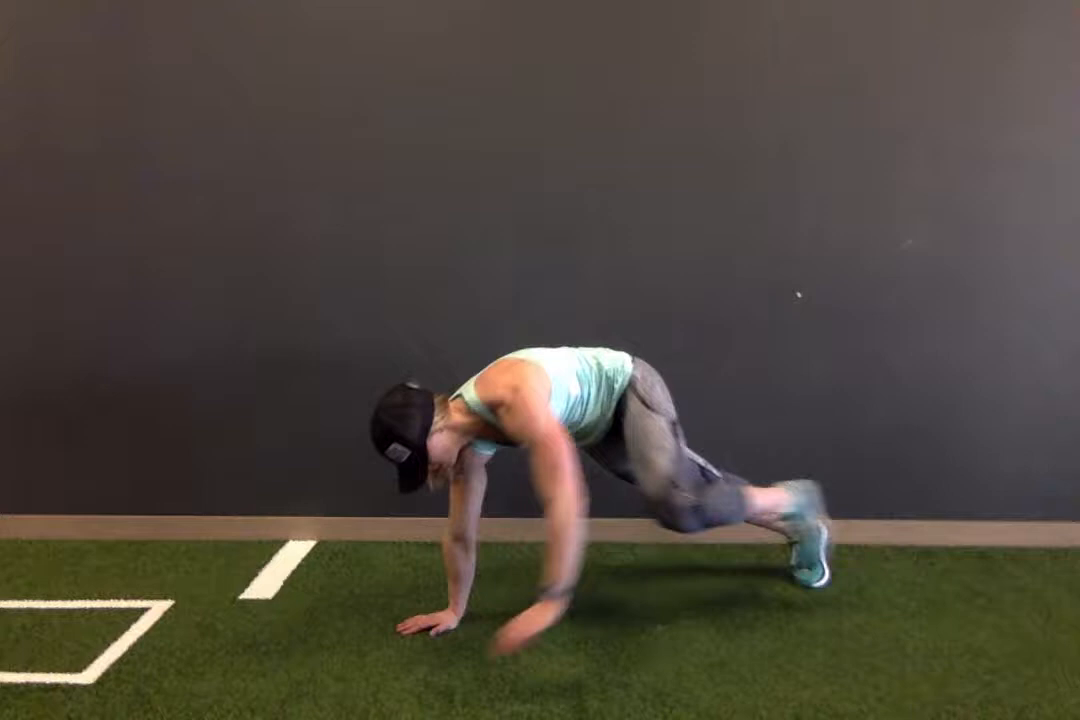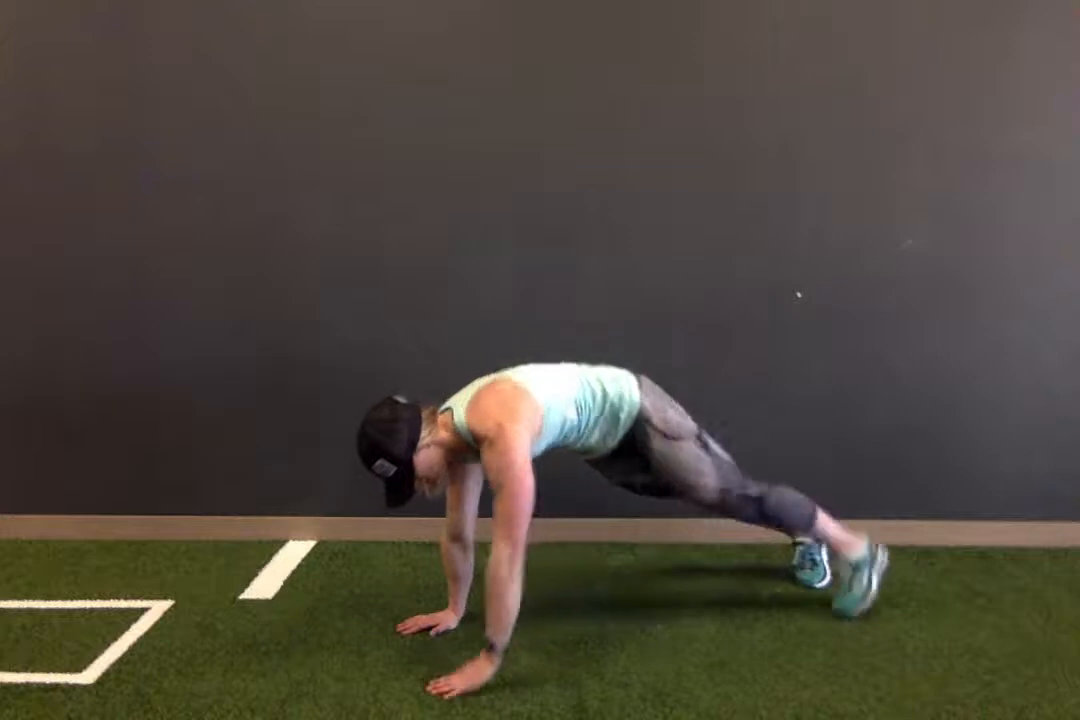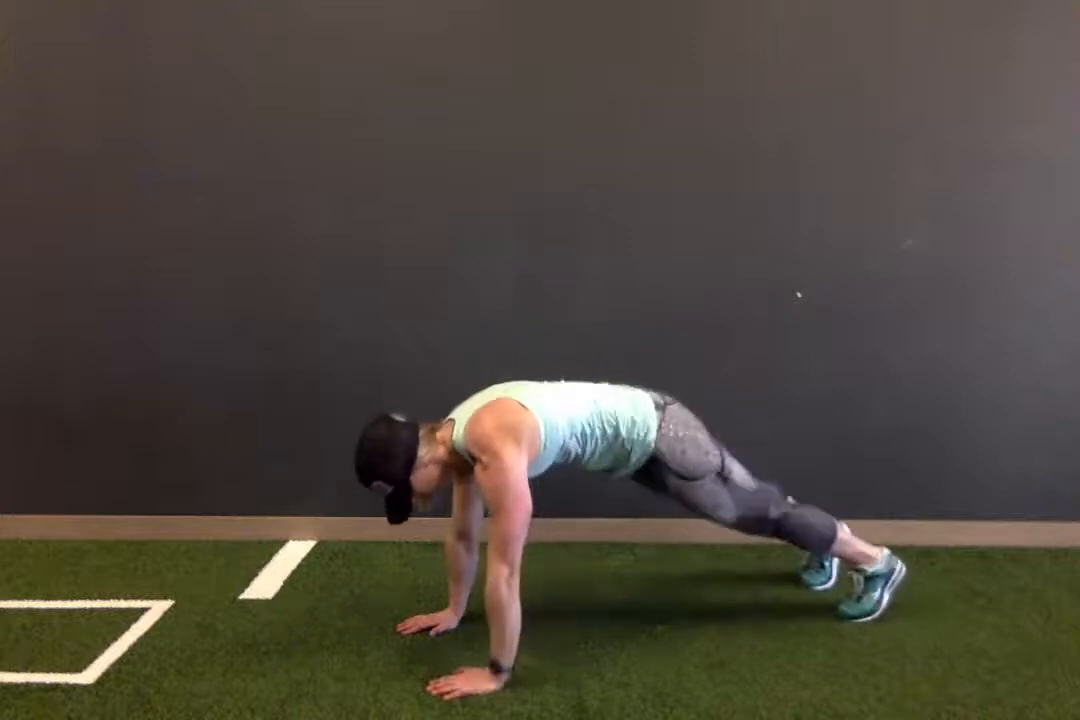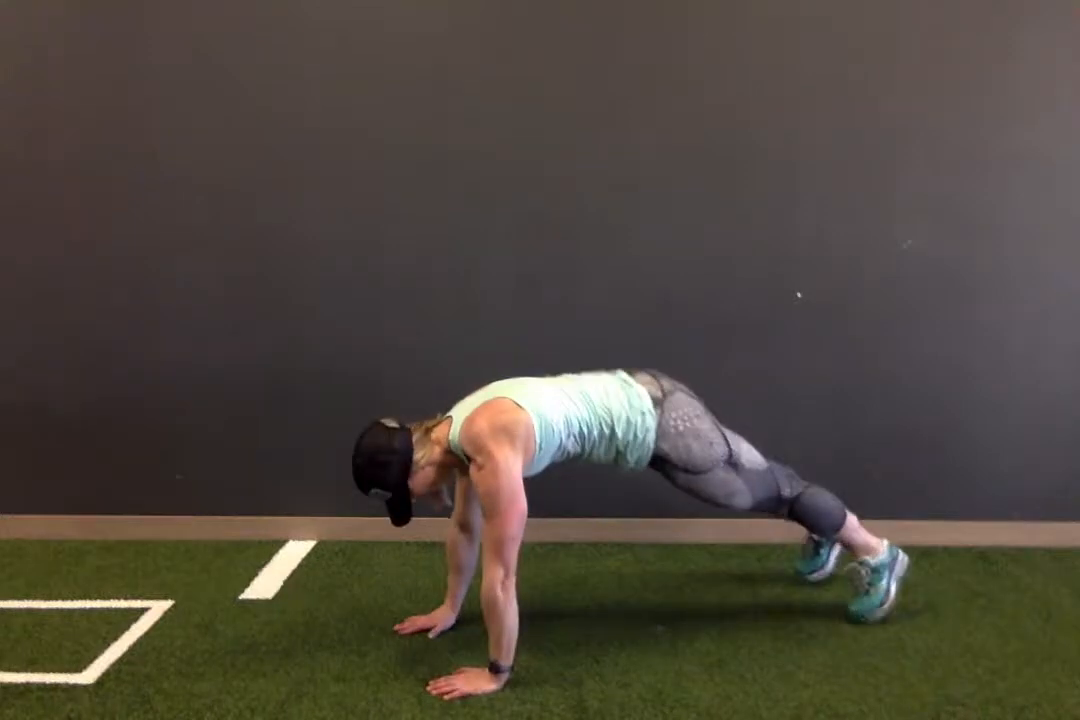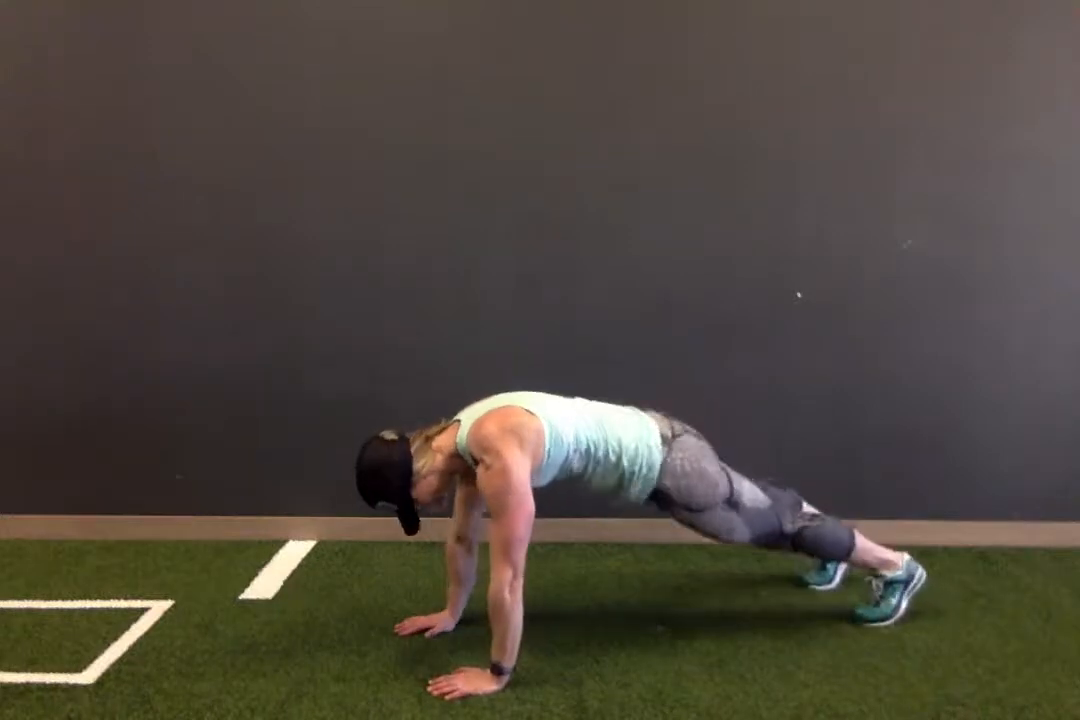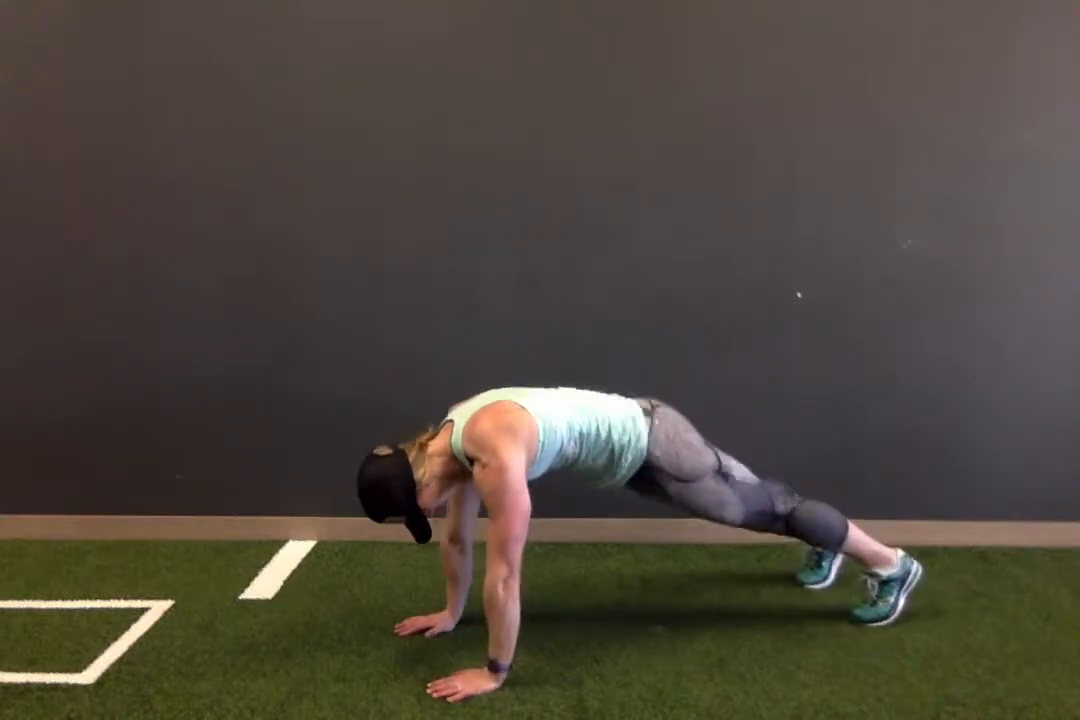
dt=0.2s
person 1, frame 1
left shoulder: (514, 399)
right shoulder: (464, 428)
left elbow: (567, 496)
right elbow: (460, 531)
left wrist: (554, 598)
right wrist: (454, 608)
left hip: (626, 384)
right hip: (596, 423)
left knee: (674, 505)
right knee: (681, 475)
left ankle: (791, 500)
right ankle: (795, 533)
person 1, frame 2
left shoulder: (498, 429)
right shoulder: (454, 430)
left elbow: (510, 550)
right elbow: (457, 535)
left wrist: (490, 656)
right wrist: (453, 609)
left hip: (632, 409)
right hip: (604, 438)
left knee: (731, 492)
right knee: (700, 488)
left ankle: (857, 551)
right ankle: (807, 541)
person 1, frame 3
left shoulder: (493, 449)
right shoulder: (457, 437)
left elbow: (504, 571)
right elbow: (463, 535)
left wrist: (496, 672)
right wrist: (453, 611)
left hip: (654, 429)
right hip: (634, 412)
left knee: (757, 507)
right knee: (742, 501)
left ankle: (875, 565)
right ankle: (819, 549)
person 1, frame 4
left shoulder: (489, 452)
right shoulder: (456, 433)
left elbow: (500, 573)
right elbow: (465, 528)
left wrist: (495, 672)
right wrist: (449, 609)
left hip: (658, 423)
right hip: (640, 397)
left knee: (769, 488)
right knee: (749, 482)
left ankle: (879, 557)
right ankle: (821, 532)
person 1, frame 5
left shoulder: (497, 454)
right shoulder: (459, 439)
left elbow: (508, 574)
right elbow: (463, 537)
left wrist: (496, 674)
right wrist: (450, 612)
left hip: (662, 458)
right hip: (646, 440)
left knee: (766, 525)
right knee: (753, 502)
left ankle: (894, 569)
right ankle: (812, 518)
person 1, frame 6
left shoulder: (491, 452)
right shoulder: (452, 440)
left elbow: (504, 573)
right elbow: (457, 537)
left wrist: (494, 672)
right wrist: (450, 612)
left hip: (646, 442)
right hip: (626, 453)
left knee: (760, 505)
right knee: (743, 495)
left ankle: (891, 566)
right ankle: (824, 545)
